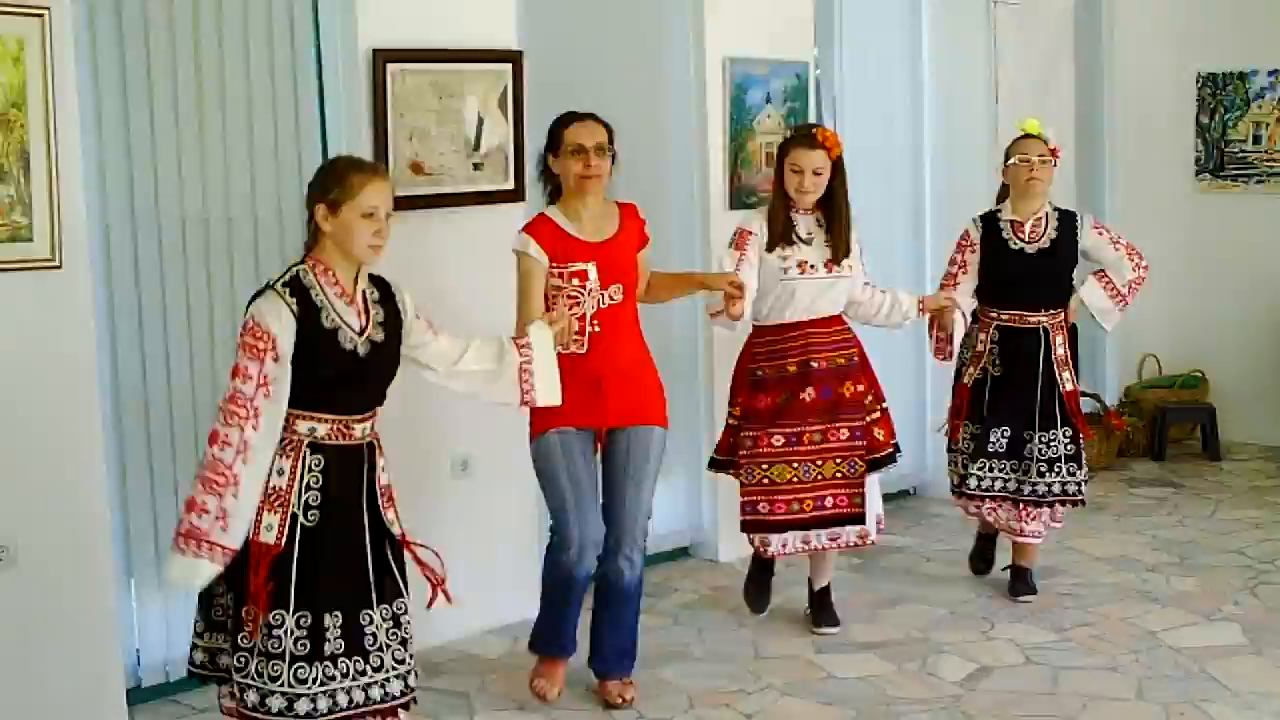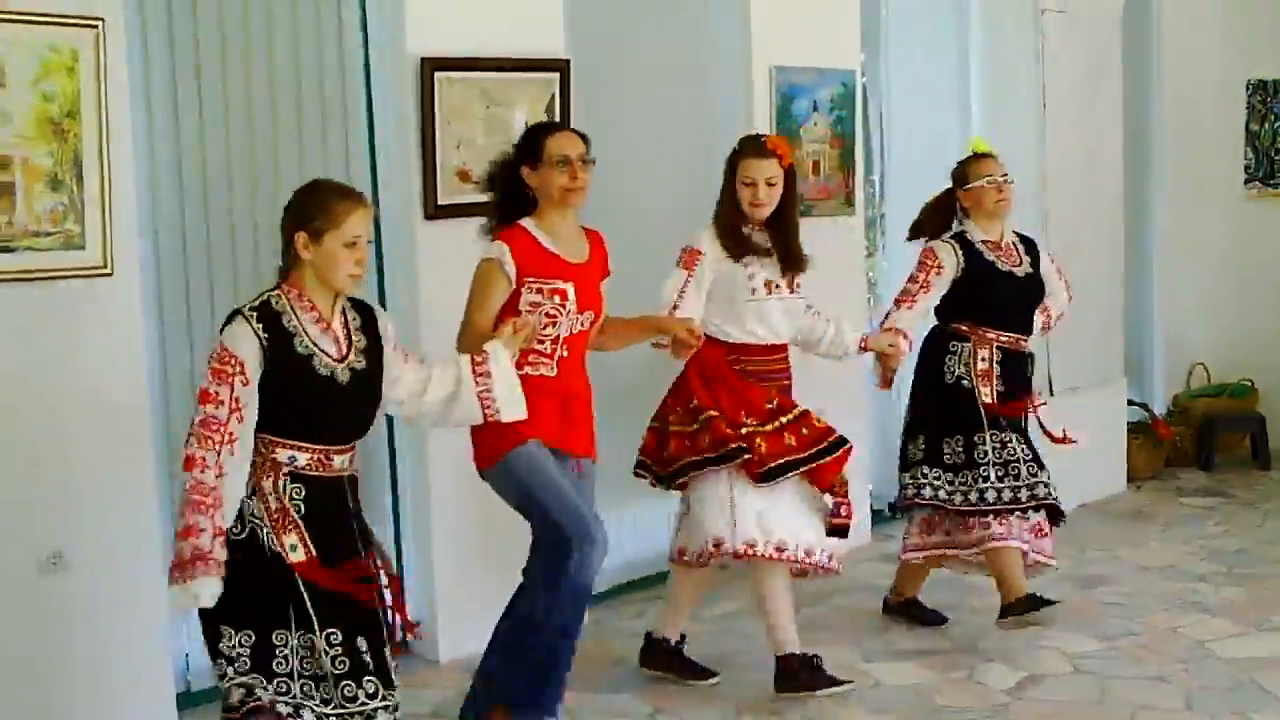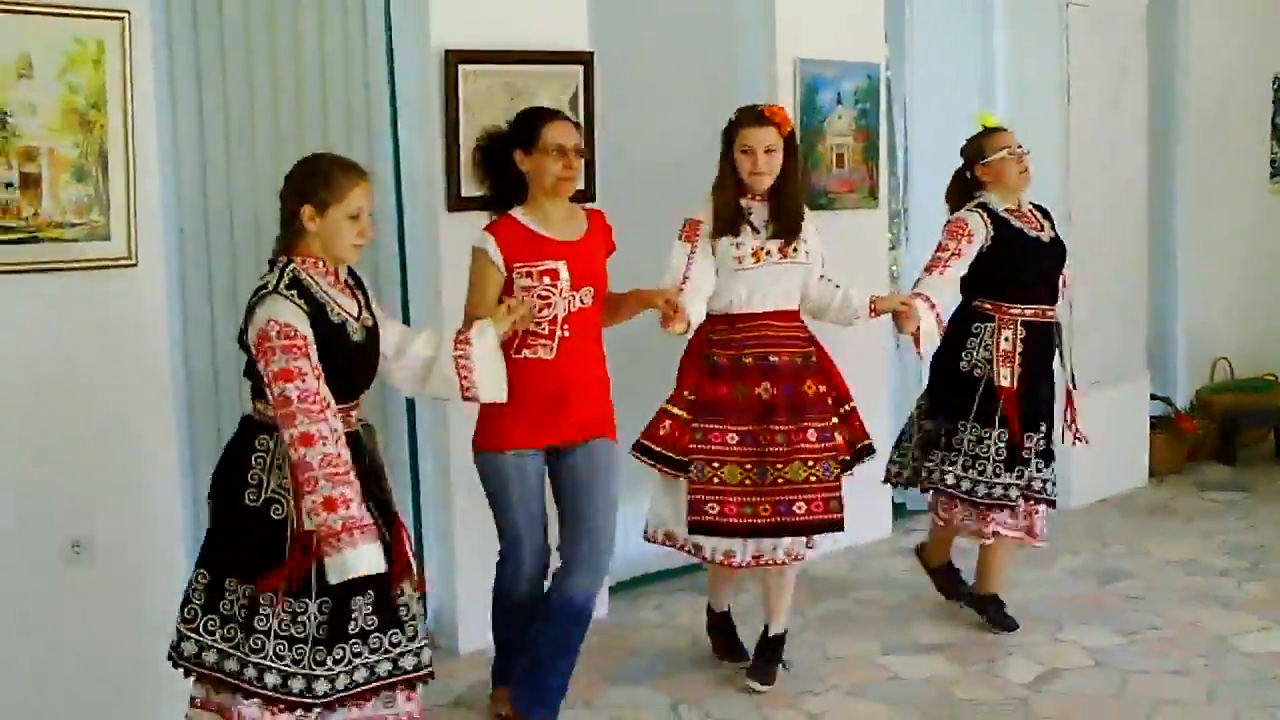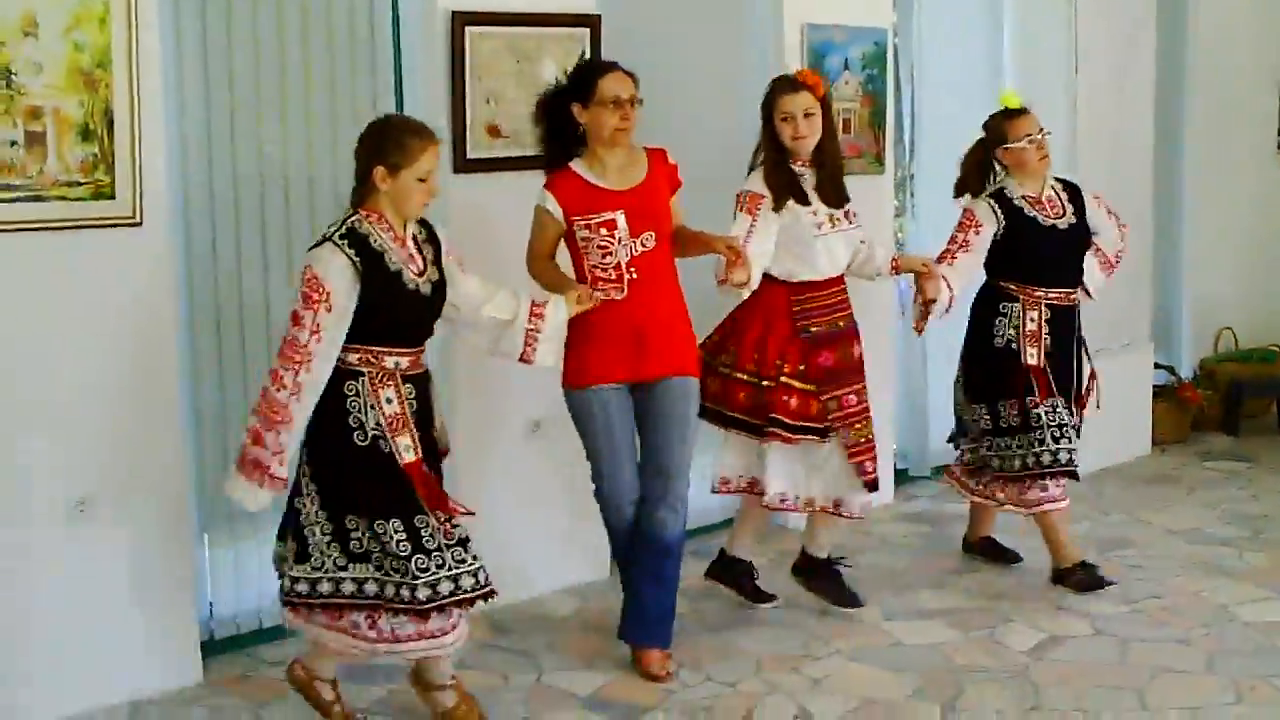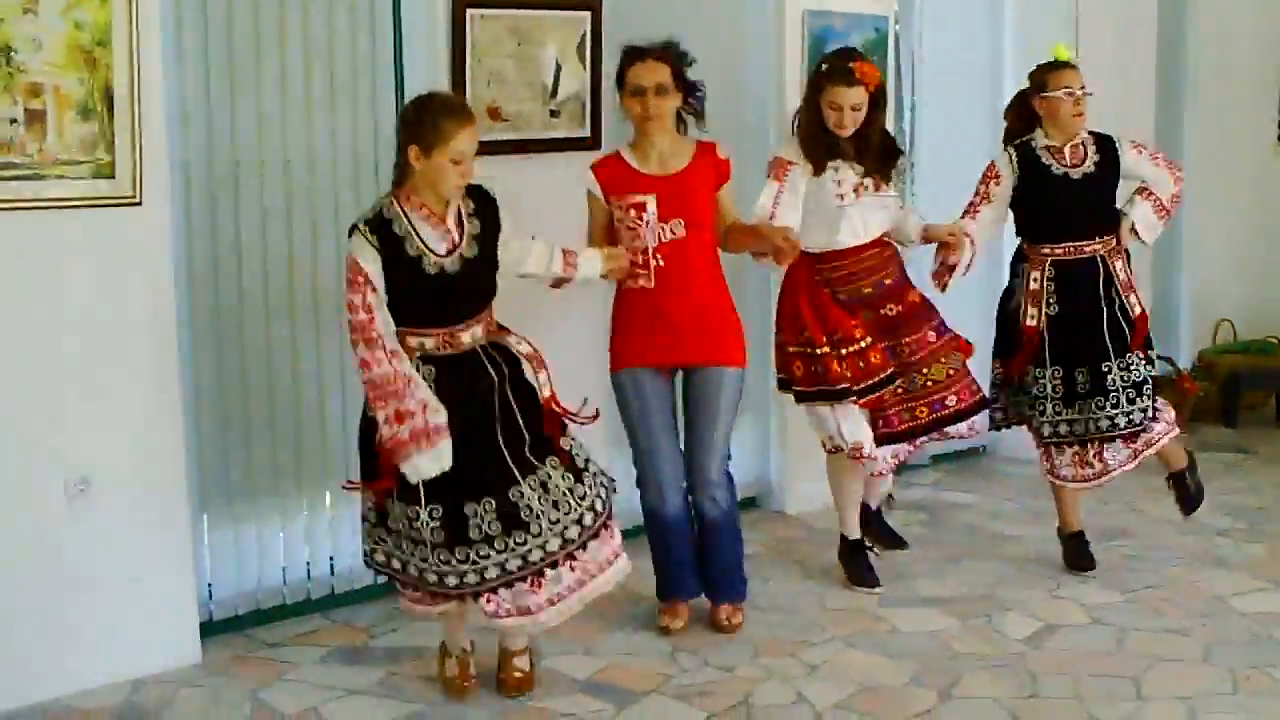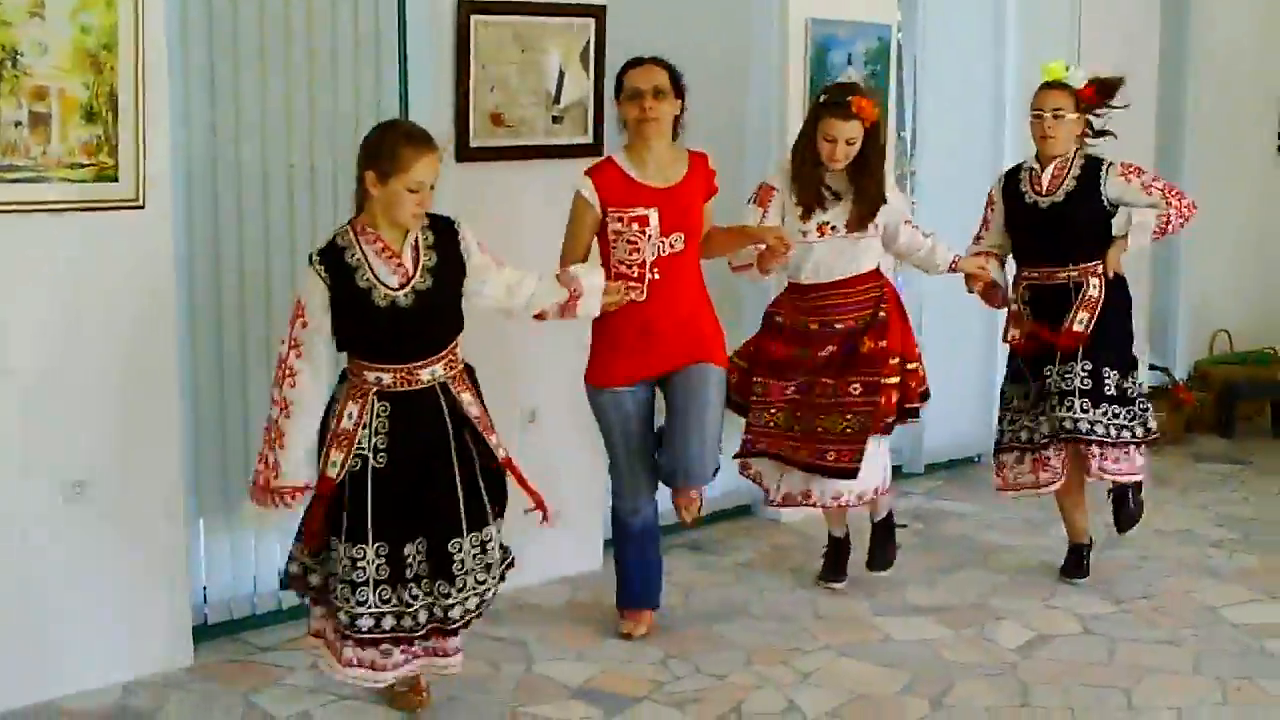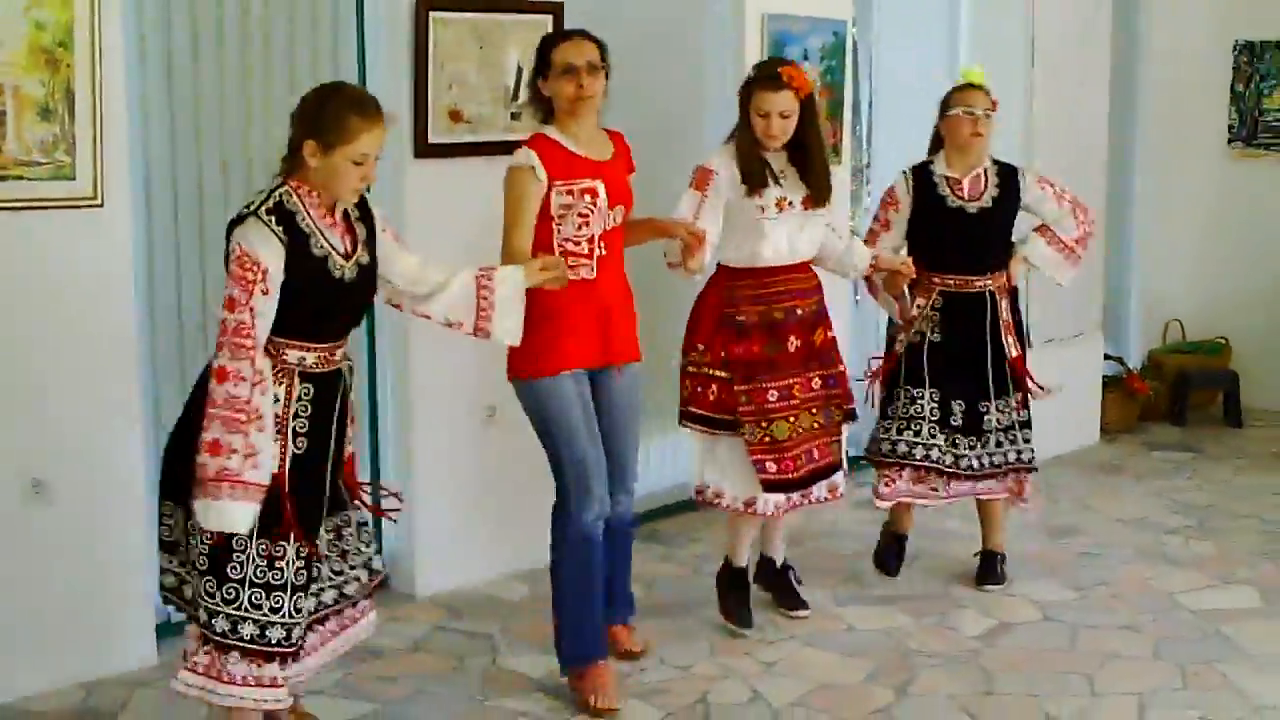
dt=0.5s
person 1, frame 1
left shoulder: (631, 221)
right shoulder: (538, 238)
right elbow: (529, 326)
left wrist: (704, 280)
left hip: (635, 396)
right hip: (564, 403)
left knee: (626, 541)
right knee: (578, 537)
left ankle: (613, 662)
right ankle: (553, 646)
person 1, frame 2
left shoulder: (595, 247)
right shoulder: (508, 250)
right elbow: (470, 337)
left wrist: (658, 324)
left hip: (572, 427)
right hip: (512, 426)
left knee: (555, 575)
right knee: (584, 540)
person 1, frame 3
left shoulder: (597, 227)
right shoulder: (500, 239)
right elbow: (475, 328)
left wrist: (646, 298)
right wrist: (504, 326)
left hip: (587, 414)
right hip: (512, 419)
left knee: (593, 554)
right knee: (524, 559)
person 1, frame 4
left shoulder: (662, 169)
right shoulder: (562, 191)
right elbow: (539, 262)
left wrist: (711, 241)
right wrist: (571, 291)
left hip: (669, 350)
right hip: (597, 356)
left knee: (668, 489)
right knee: (619, 490)
left ankle: (648, 632)
right ankle: (640, 593)
person 1, frame 5
left shoulder: (712, 161)
right shoulder: (606, 175)
right elbow: (597, 253)
left wrist: (768, 235)
left hip: (712, 337)
right hip: (639, 344)
left knee: (707, 475)
right knee: (660, 480)
left ankle: (725, 589)
right ankle: (678, 590)
person 1, frame 6
left shoulder: (700, 170)
right shoulder: (599, 182)
right elbow: (571, 267)
left wrist: (752, 233)
left hip: (693, 339)
right hip: (618, 349)
left knee: (694, 463)
right knee: (631, 484)
left ankle: (681, 470)
right ankle: (638, 598)
person 1, frame 7
left shoulder: (617, 149)
right shoulder: (534, 160)
right elbow: (516, 261)
left wrist: (662, 228)
left hip: (615, 336)
right hip: (551, 344)
left knee: (619, 482)
right knee: (586, 488)
left ankle: (609, 609)
right ankle: (582, 658)
person 2, frame 1
left shoulder: (387, 299)
right shoulder: (281, 306)
left elbow: (452, 360)
right elbow: (244, 421)
left wrist: (540, 339)
right wrist: (209, 528)
left hip: (359, 486)
right hip: (290, 490)
left knee: (359, 640)
right knee: (283, 648)
person 2, frame 2
left shoulder: (367, 323)
right shoulder: (251, 332)
left elbow: (416, 390)
right elbow: (214, 450)
left wrist: (494, 354)
right wrist: (205, 555)
left hip: (337, 512)
right hip: (268, 519)
left knee: (343, 673)
person 2, frame 3
left shoulder: (349, 287)
right shoulder: (282, 307)
left elbow: (404, 356)
right elbow: (306, 426)
left wrist: (489, 331)
right wrist: (341, 527)
left hip: (348, 464)
right hip: (279, 479)
left knee: (366, 616)
right knee: (267, 634)
person 2, frame 4
left shoulder: (424, 240)
right shoulder: (341, 256)
left elbow: (478, 306)
right elbow: (301, 358)
left wrist: (562, 307)
right wrist: (266, 455)
left hip: (407, 410)
right hip: (363, 417)
left knee: (370, 560)
right knee: (420, 549)
left ankle: (315, 668)
person 2, frame 5
left shoulder: (482, 208)
right shoulder: (374, 239)
left elbow: (519, 255)
right elbow: (373, 347)
left wrist: (594, 260)
right wrist: (417, 426)
left hip: (496, 377)
right hip: (422, 391)
left knee: (525, 507)
right knee: (443, 529)
left ankle: (515, 640)
right ankle: (457, 643)
person 2, frame 6
left shoulder: (449, 239)
right shoulder: (328, 268)
left elbow: (506, 286)
right elbow: (301, 368)
left wrist: (589, 284)
right wrist: (287, 464)
left hip: (448, 416)
right hip: (371, 427)
left knee: (450, 548)
right knee: (374, 565)
left ankle: (421, 652)
right ankle: (395, 666)
person 2, frame 7
left shoulder: (355, 221)
right shoulder: (265, 231)
left elbow: (419, 284)
right elbow: (240, 357)
left wrist: (519, 279)
right wrist: (234, 471)
left hip: (315, 404)
right hip: (263, 414)
left knee: (313, 560)
right knee: (255, 582)
person 3, frame 1
left shoulder: (838, 229)
right shoulder: (757, 229)
left elbow: (859, 297)
right elbow: (736, 293)
left wrist: (920, 304)
right wrist: (729, 309)
left hip: (836, 359)
right hip: (775, 362)
left knee: (839, 477)
right knee: (778, 486)
left ankle: (820, 590)
right ankle: (765, 552)
person 3, frame 2
left shoulder: (784, 246)
right shoulder: (709, 245)
left elbow: (801, 322)
right elbow: (681, 312)
left wrist: (865, 340)
right wrist: (676, 337)
left hip: (769, 381)
right hip: (723, 381)
left knee: (724, 525)
right knee: (774, 516)
left ankle: (664, 643)
right ankle: (790, 658)
person 3, frame 3
left shoulder: (797, 219)
right shoulder: (707, 220)
right elbow: (689, 289)
left wrist: (874, 304)
right wrist: (678, 315)
left hip: (791, 360)
right hip: (726, 359)
left knee: (796, 502)
right knee: (723, 498)
left ankle: (773, 637)
right ankle: (721, 612)
person 3, frame 4
left shoulder: (829, 180)
right shoulder: (764, 186)
right elbow: (746, 255)
left wrist: (898, 262)
right wrist: (737, 272)
left hip: (830, 318)
right hip: (786, 323)
left knee: (786, 455)
right knee: (829, 449)
left ankle: (734, 560)
right ankle: (816, 560)
person 3, frame 5
left shoulder: (875, 149)
right shoulder: (794, 157)
right elbow: (774, 222)
left wrist: (928, 232)
left hip: (882, 279)
right hip: (826, 287)
left knee: (905, 399)
right knee: (855, 412)
left ankle: (870, 507)
right ankle: (853, 541)
person 3, frame 6
left shoulder: (876, 182)
right shoulder: (784, 182)
left elbow: (903, 235)
right elbow: (743, 246)
left wrist: (955, 262)
right wrist: (761, 256)
left hip: (867, 316)
right hip: (803, 317)
left knee: (855, 435)
right knee: (808, 433)
left ankle: (882, 516)
right ankle: (838, 538)
person 3, frame 7
left shoulder: (807, 167)
right shoulder: (724, 167)
left wrist: (875, 259)
right wrist: (689, 253)
left hip: (801, 307)
right hip: (739, 311)
left knee: (798, 440)
right knee: (756, 444)
left ankle: (773, 559)
right ankle: (735, 571)
person 4, frame 1
left shoulder: (1076, 226)
right shoulder: (980, 229)
left elbow: (1133, 267)
right elbow: (955, 291)
left wrist: (1080, 303)
right wrist: (945, 329)
left hip: (1047, 354)
right hip: (989, 352)
left knee: (1041, 459)
right knee: (983, 451)
left ankle: (1023, 563)
right ankle: (989, 525)
person 4, frame 2
left shoulder: (1030, 249)
right shoulder: (948, 249)
left elbow: (1057, 296)
right elbow: (911, 305)
left wrist: (1025, 329)
right wrist: (891, 347)
left hip: (1006, 375)
right hip: (961, 372)
left knee: (982, 483)
right knee: (990, 476)
left ankle: (904, 594)
right ankle: (1015, 594)
person 4, frame 3
left shoulder: (1042, 217)
right shoulder: (972, 222)
right elbow: (941, 274)
left wrist: (1043, 309)
right wrist: (917, 314)
left hip: (1034, 351)
right hip: (985, 351)
left knee: (1020, 469)
right knee: (978, 464)
left ankle: (987, 586)
right ankle: (937, 552)
person 4, frame 4
left shoulder: (1072, 194)
right shoulder: (988, 208)
left elbow: (1113, 234)
right elbow: (956, 262)
left wrist: (1083, 277)
right wrist: (931, 291)
left hip: (1059, 329)
right hip: (1012, 333)
left knee: (1020, 445)
right knee: (1037, 441)
left ankle: (978, 534)
right ankle: (1066, 560)
person 4, frame 5
left shoulder: (1112, 151)
right shoulder: (1013, 161)
left elbow: (1170, 177)
right elbow: (979, 220)
left wrist: (1133, 223)
right wrist: (955, 252)
left hip: (1106, 286)
right hip: (1045, 293)
left knee: (1126, 389)
right knee: (1056, 406)
left ankle: (1178, 461)
right ankle: (1071, 528)
person 4, frame 6
left shoulder: (1105, 174)
right shoulder: (1009, 183)
left elbow: (1179, 204)
right elbow: (988, 246)
left wrist: (1124, 243)
right wrist: (987, 280)
left hip: (1093, 305)
right hip: (1035, 313)
left knee: (1087, 406)
right knee: (1047, 426)
left ankle: (1127, 477)
right ankle: (1078, 538)
person 4, frame 7
left shoulder: (1013, 179)
right shoulder: (913, 184)
left elbow: (1076, 220)
right elbow: (876, 250)
left wrist: (1024, 260)
right wrist: (901, 297)
left hip: (991, 321)
right hip: (930, 322)
left knee: (994, 430)
right knee: (916, 431)
left ankle: (992, 546)
right ankle: (898, 524)
